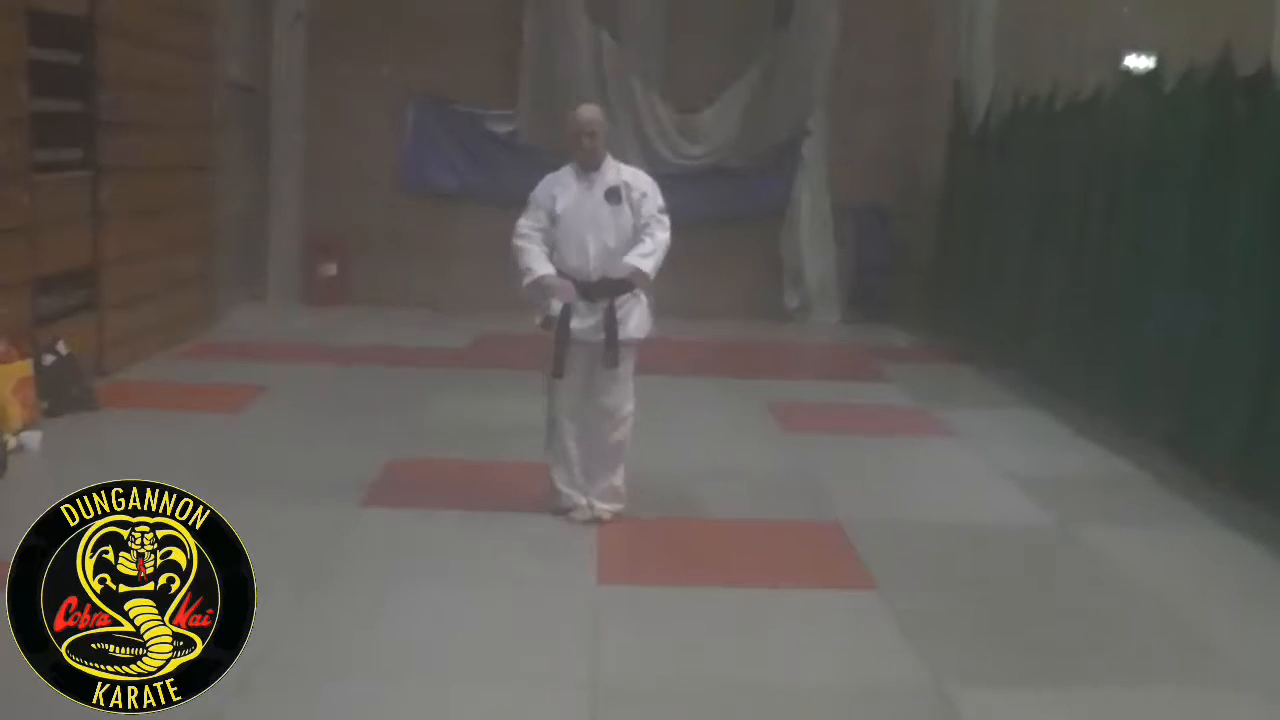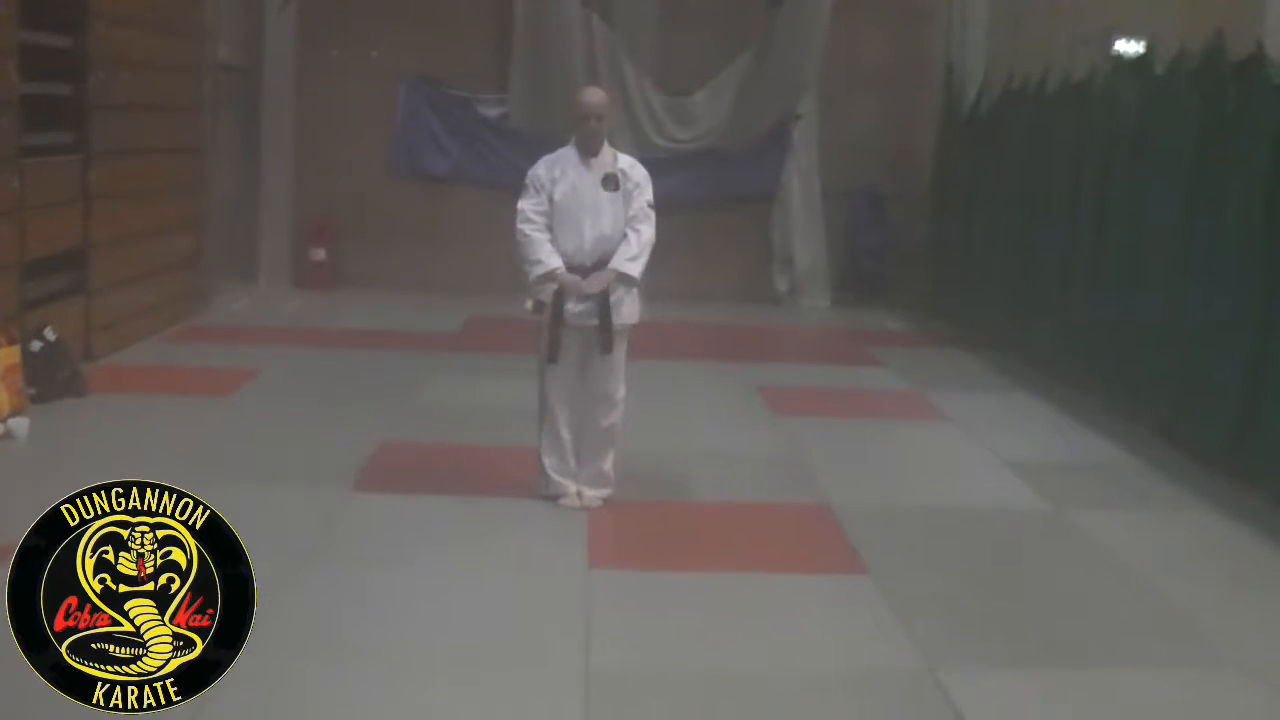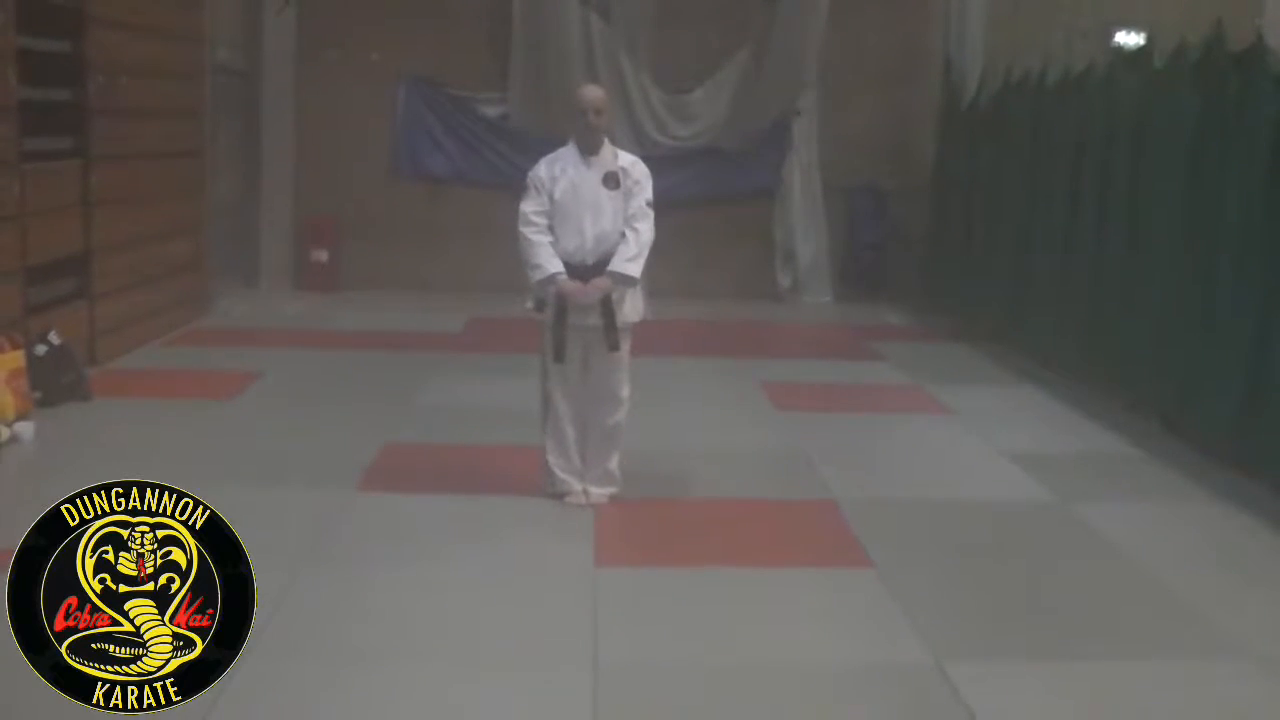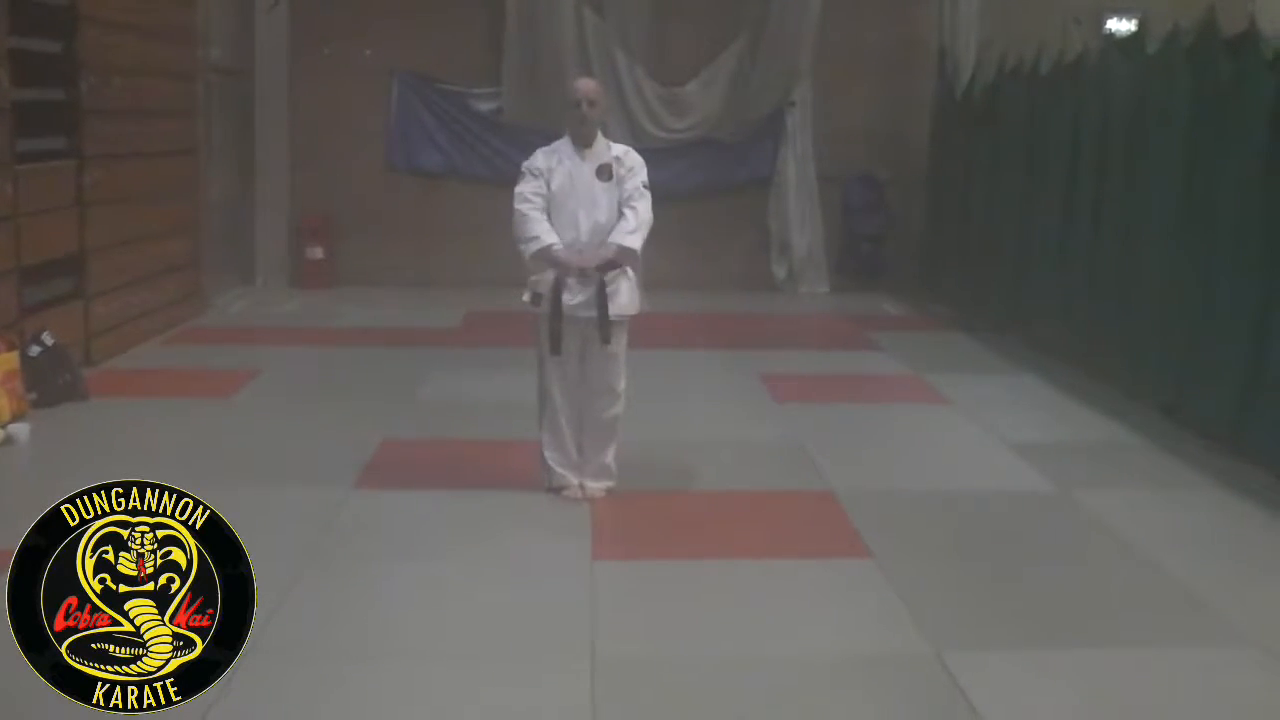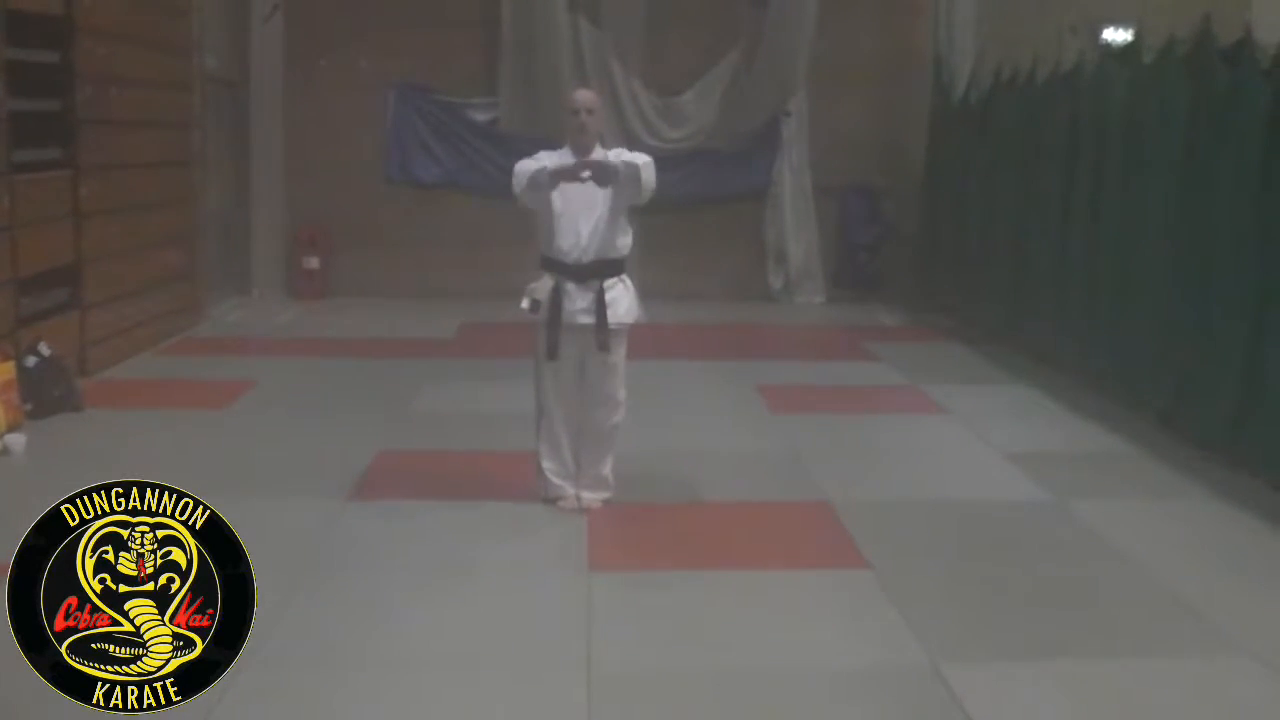
dt=0.5s
person 1, frame 1
left shoulder: (636, 182)
right shoulder: (551, 187)
left elbow: (657, 232)
right elbow: (527, 238)
left wrist: (634, 267)
right wrist: (546, 279)
left hip: (620, 309)
right hip: (570, 309)
left knee: (613, 407)
right knee: (567, 406)
left ankle: (604, 495)
right ankle: (571, 494)
person 1, frame 2
left shoulder: (631, 171)
right shoulder: (547, 169)
left elbow: (642, 229)
right elbow: (529, 226)
left wrist: (610, 274)
right wrist: (559, 275)
left hip: (611, 296)
right hip: (560, 294)
left knee: (605, 393)
right knee: (558, 391)
left ankle: (595, 480)
right ankle: (561, 481)
person 1, frame 3
left shoulder: (631, 168)
right shoulder: (548, 168)
left elbow: (640, 229)
right elbow: (532, 229)
left wrist: (610, 281)
right wrist: (559, 281)
left hip: (613, 293)
right hip: (562, 292)
left knee: (609, 392)
right knee: (562, 390)
left ankle: (600, 479)
right ankle: (567, 479)
person 1, frame 4
left shoulder: (625, 159)
right shoulder: (543, 161)
left elbow: (638, 211)
right elbow: (527, 211)
left wrist: (608, 252)
right wrist: (558, 255)
left hip: (609, 286)
right hip: (558, 285)
left knee: (606, 386)
right knee: (558, 385)
left ankle: (597, 472)
right ankle: (564, 473)
person 1, frame 5
left shoulder: (619, 164)
right shoulder: (548, 164)
left elbow: (644, 176)
right elbow: (524, 180)
left wrist: (615, 169)
right wrist: (560, 172)
left hip: (608, 293)
right hip: (558, 292)
left knee: (604, 396)
right knee: (556, 395)
left ankle: (593, 483)
right ankle: (561, 483)
